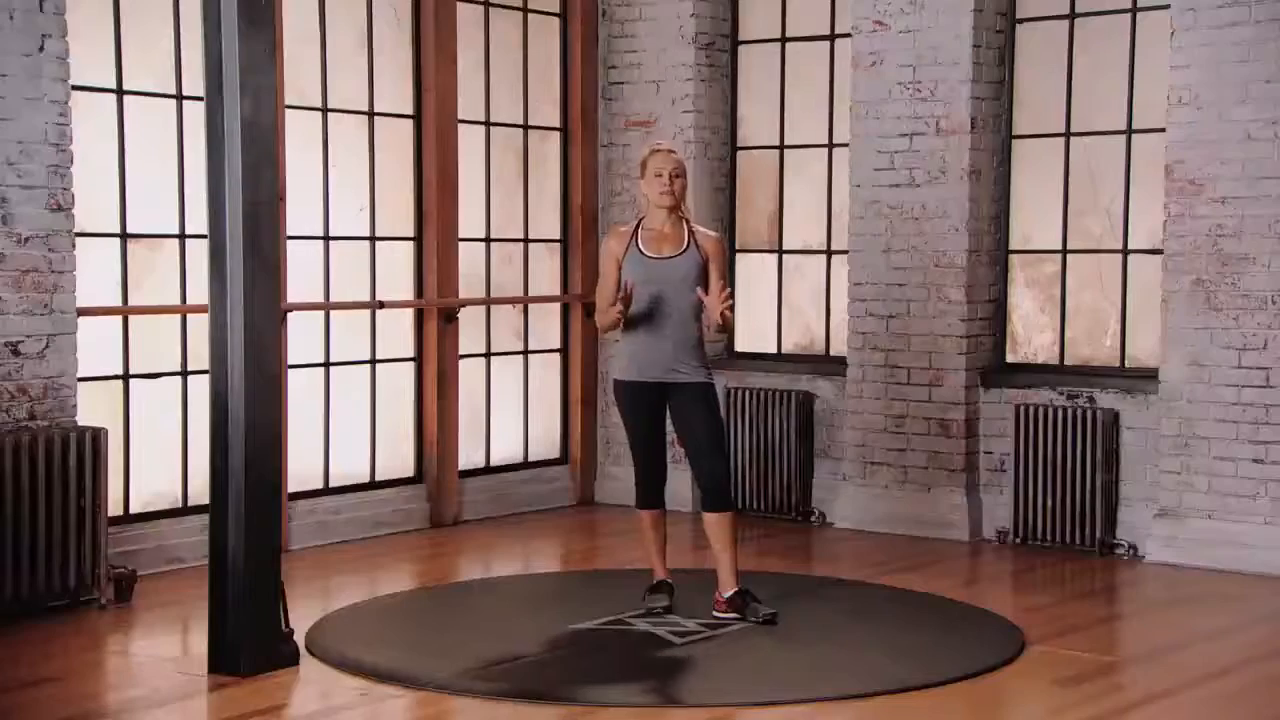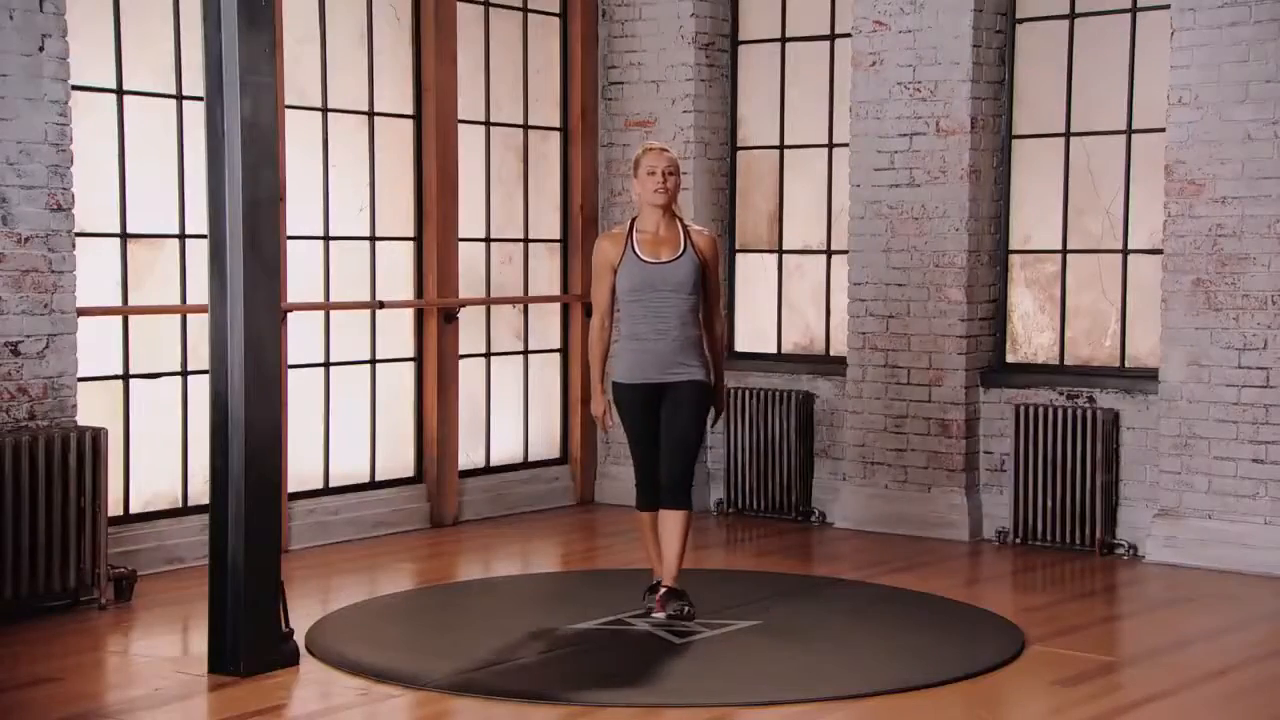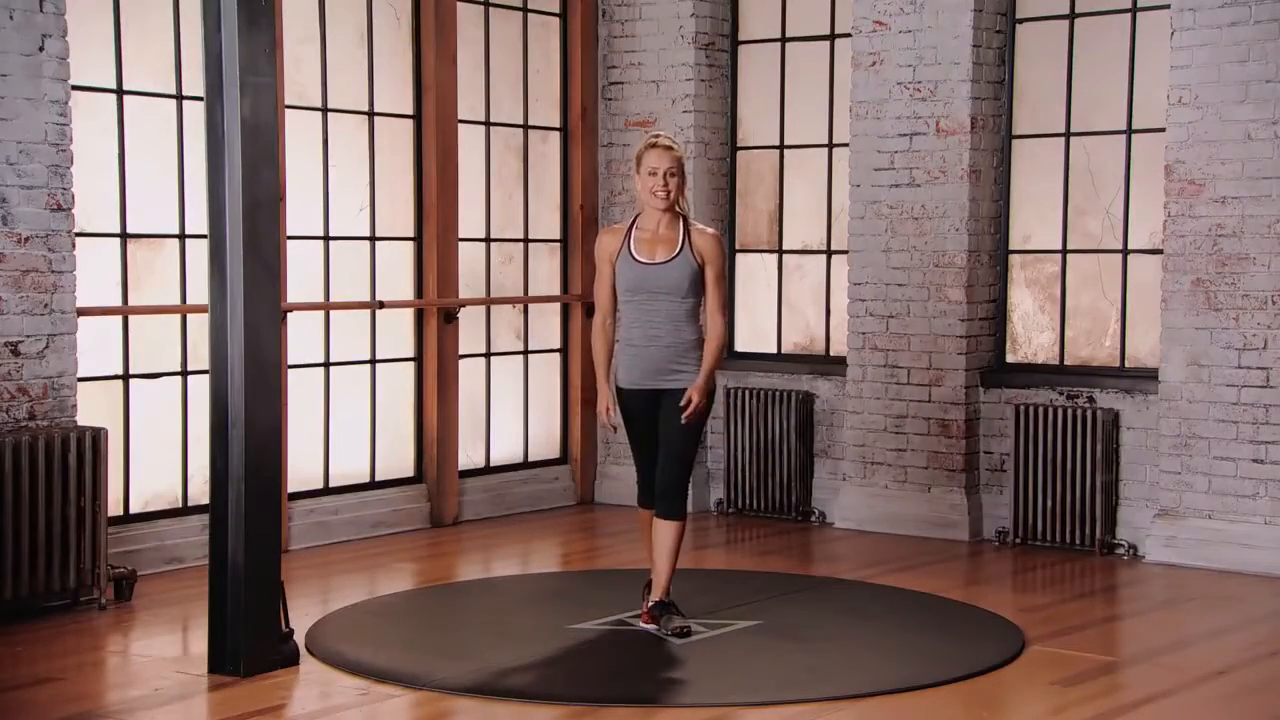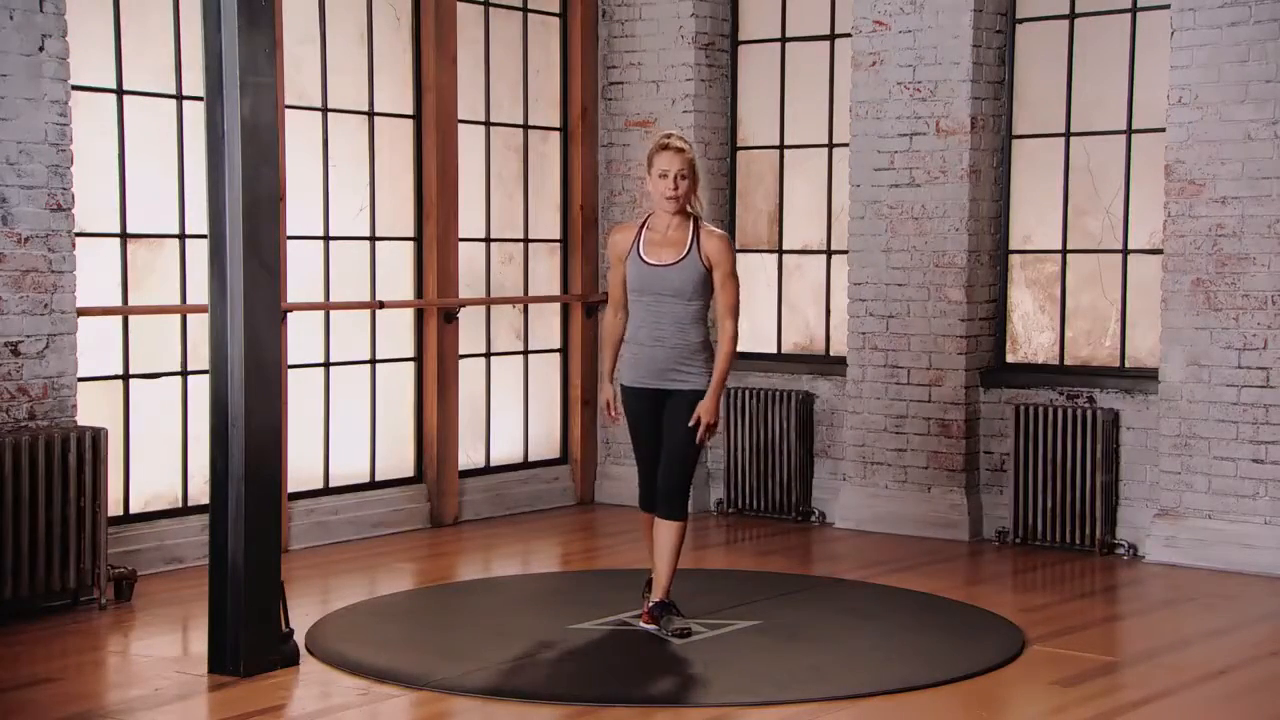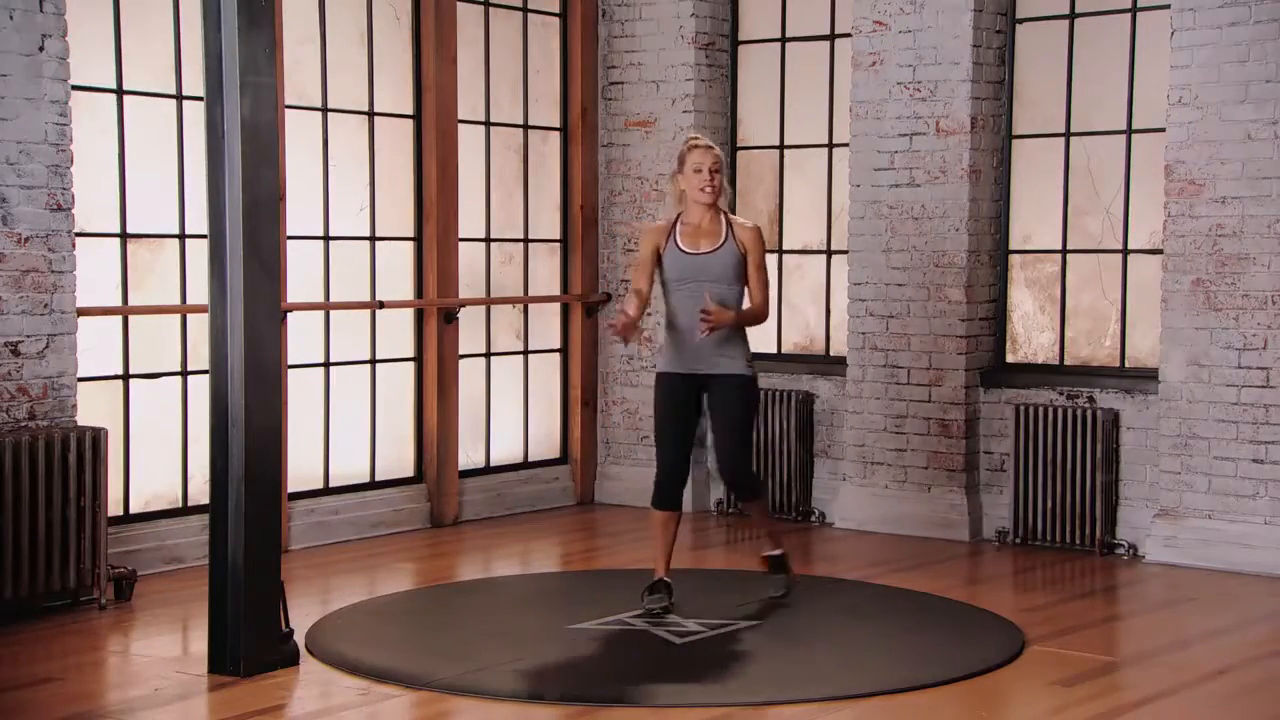
dt=0.7s
person 1, frame 1
left shoulder: (708, 243)
right shoulder: (619, 242)
left elbow: (718, 317)
right elbow: (601, 317)
left wrist: (719, 315)
right wrist: (614, 314)
left hip: (691, 375)
right hip: (637, 375)
left knee: (714, 476)
right knee: (650, 476)
left ankle: (729, 591)
right ankle: (660, 578)
person 1, frame 2
left shoulder: (702, 242)
right shoulder: (611, 245)
left elbow: (712, 316)
right elbow: (600, 321)
left wrist: (719, 380)
right wrist: (596, 387)
left hip: (687, 375)
right hip: (633, 377)
left knee: (677, 476)
right knee: (649, 478)
left ankle: (671, 589)
right ankle: (658, 577)
person 1, frame 3
left shoulder: (704, 242)
right shoulder: (612, 241)
left elbow: (716, 321)
right elbow: (603, 319)
left wrist: (704, 380)
right wrist: (603, 384)
left hip: (684, 382)
right hip: (634, 381)
left knee: (672, 486)
right knee: (649, 483)
left ankle: (658, 600)
right ankle: (656, 575)
person 1, frame 4
left shoulder: (713, 243)
right shoulder: (623, 239)
left elbow: (727, 324)
right elbow: (615, 312)
left wrist: (713, 394)
right wrist: (606, 378)
left hip: (690, 383)
right hip: (639, 381)
left knee: (673, 488)
right knee: (650, 484)
left ankle: (658, 600)
right ankle: (656, 576)
person 1, frame 5
left shoulder: (745, 234)
right shoulder: (659, 235)
left elbow: (760, 308)
right elbow: (637, 291)
left wrist: (730, 317)
right wrist: (628, 318)
left hip: (731, 367)
right hip: (677, 368)
left knee: (735, 470)
right knee: (670, 474)
left ankle: (774, 551)
right ankle: (660, 578)
